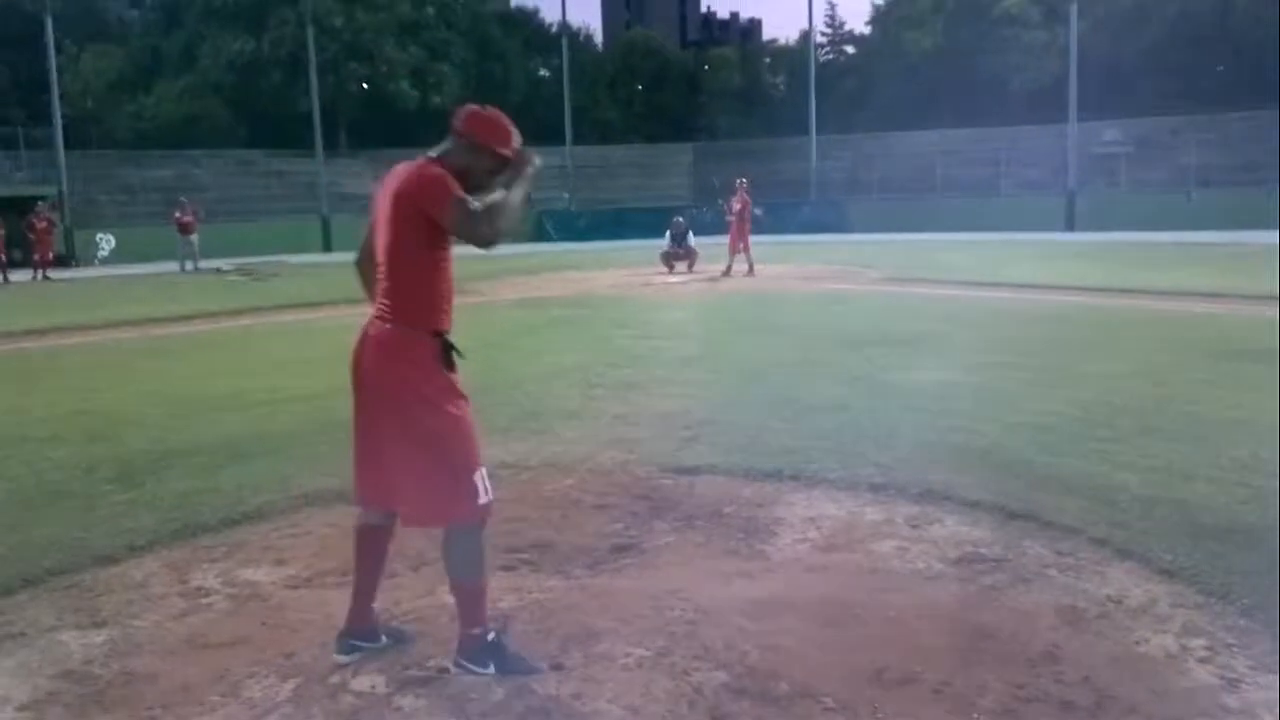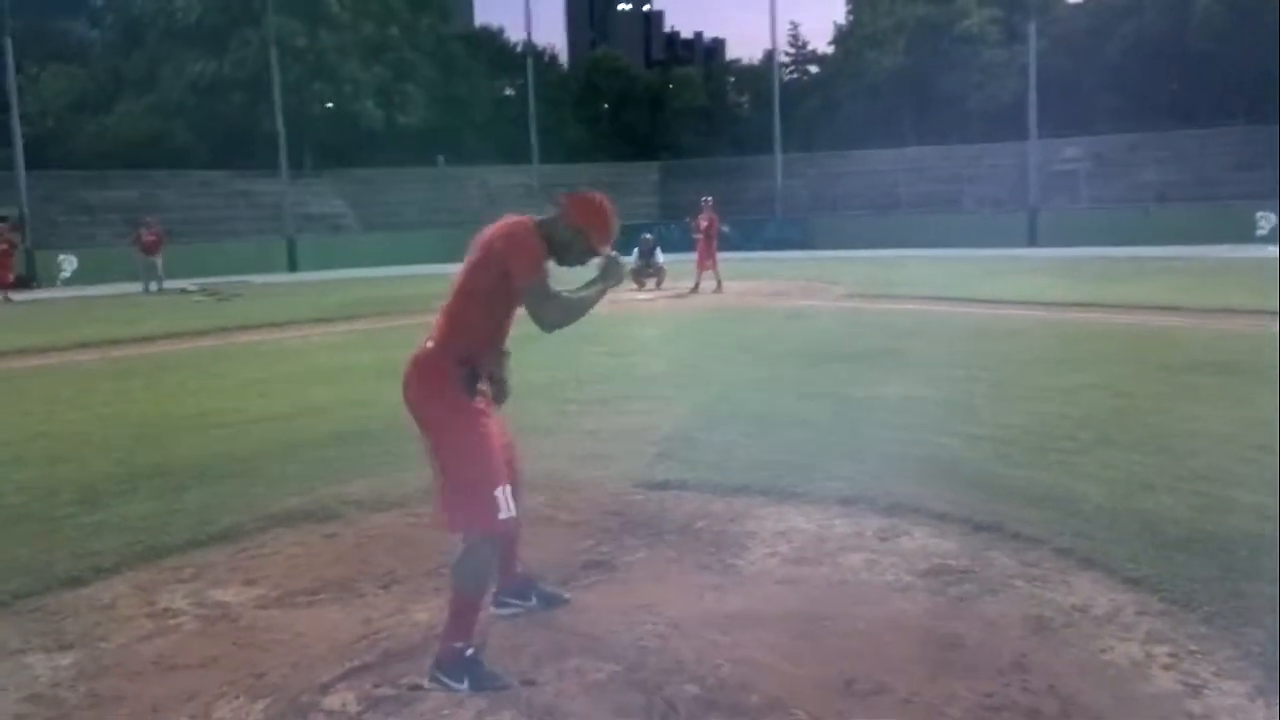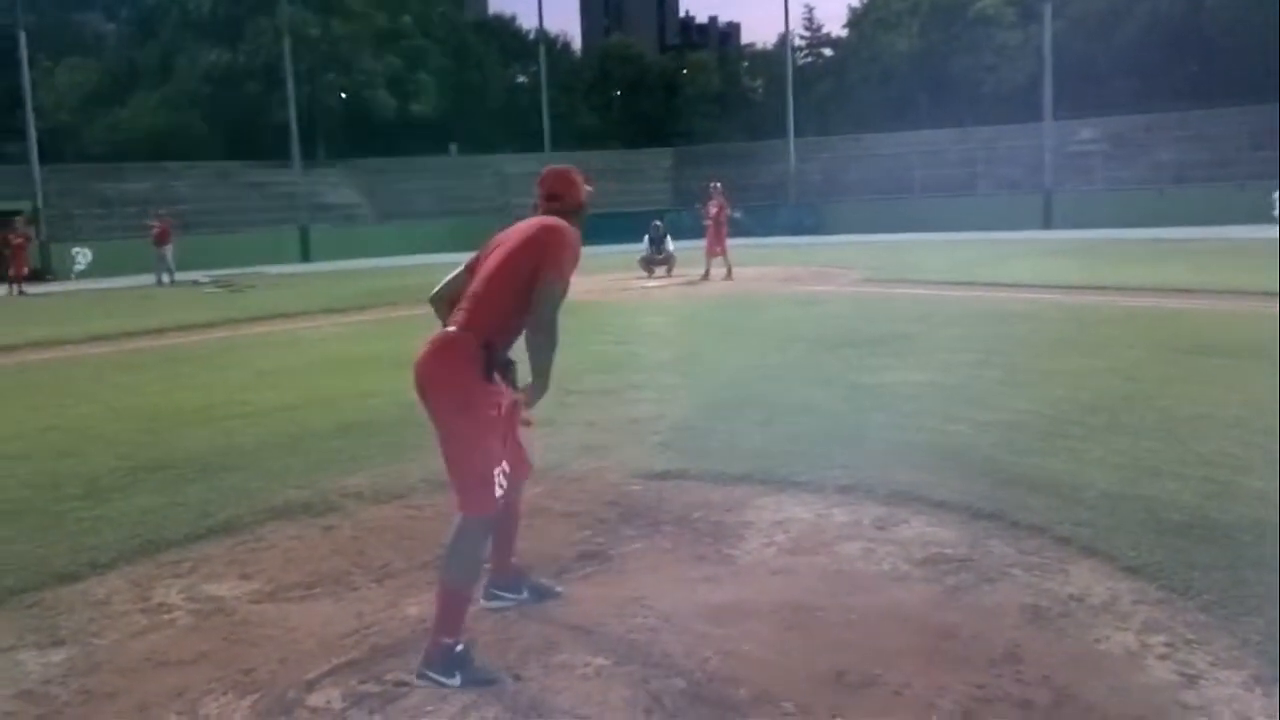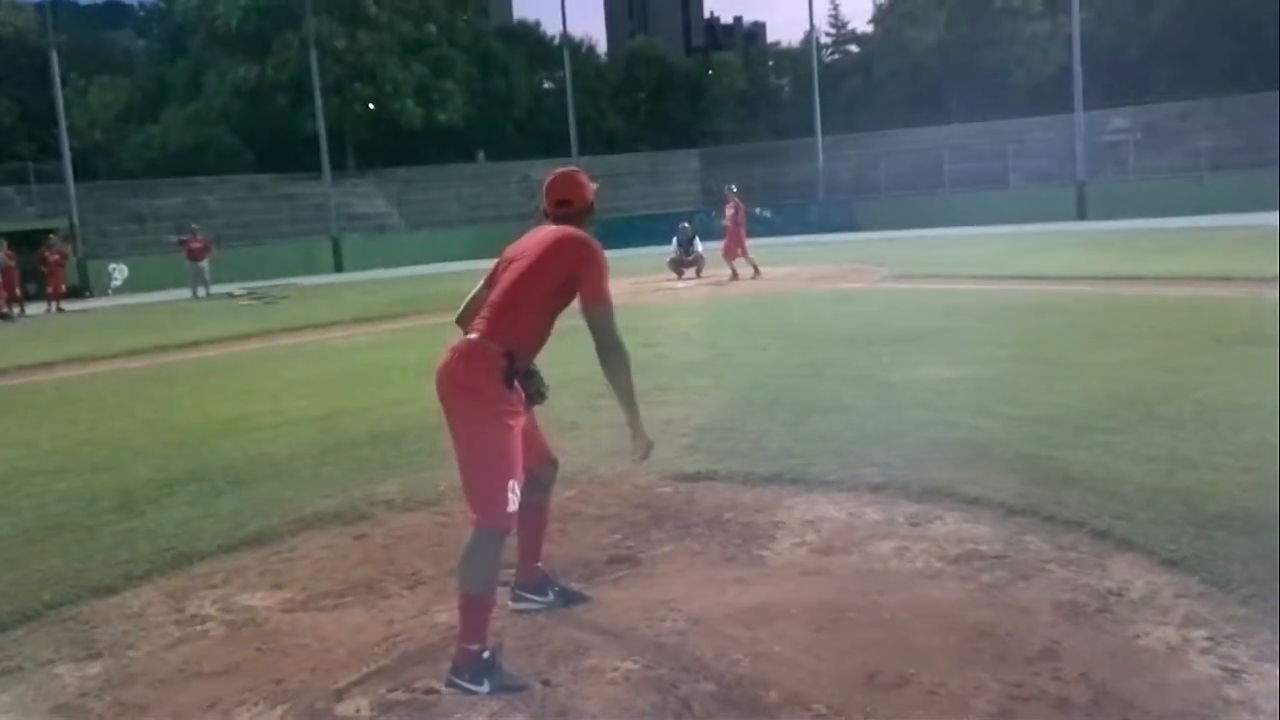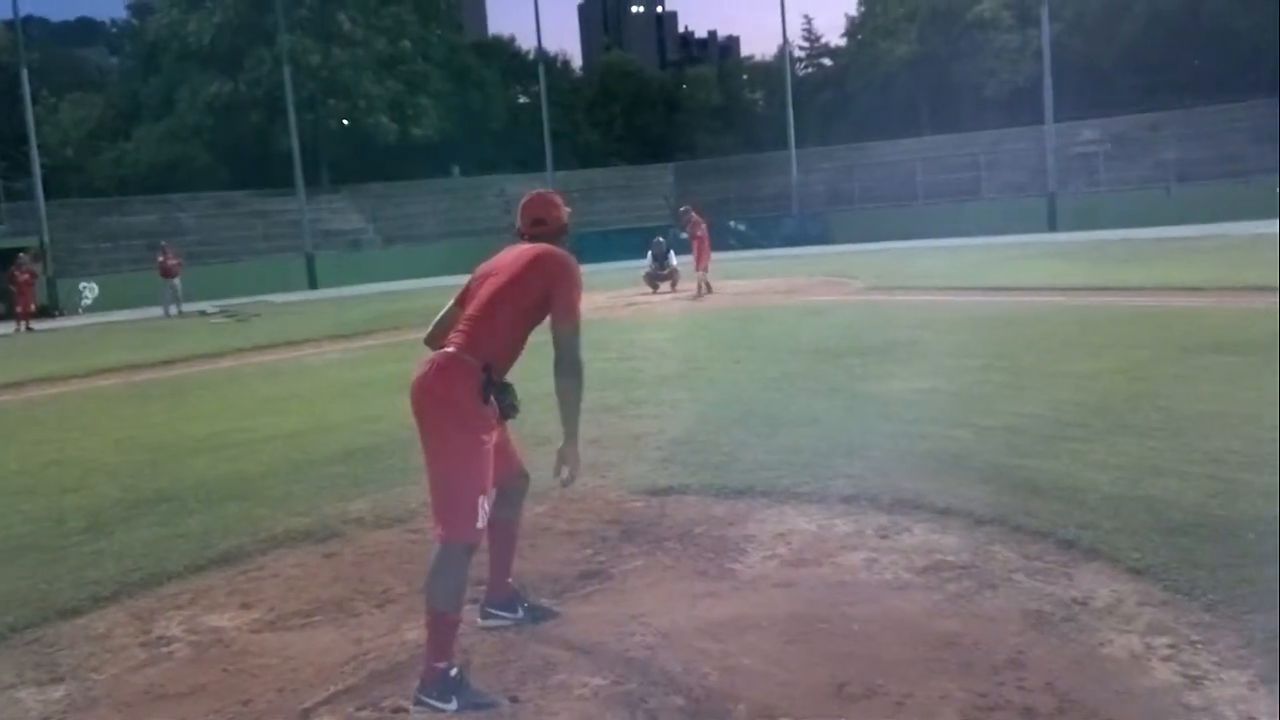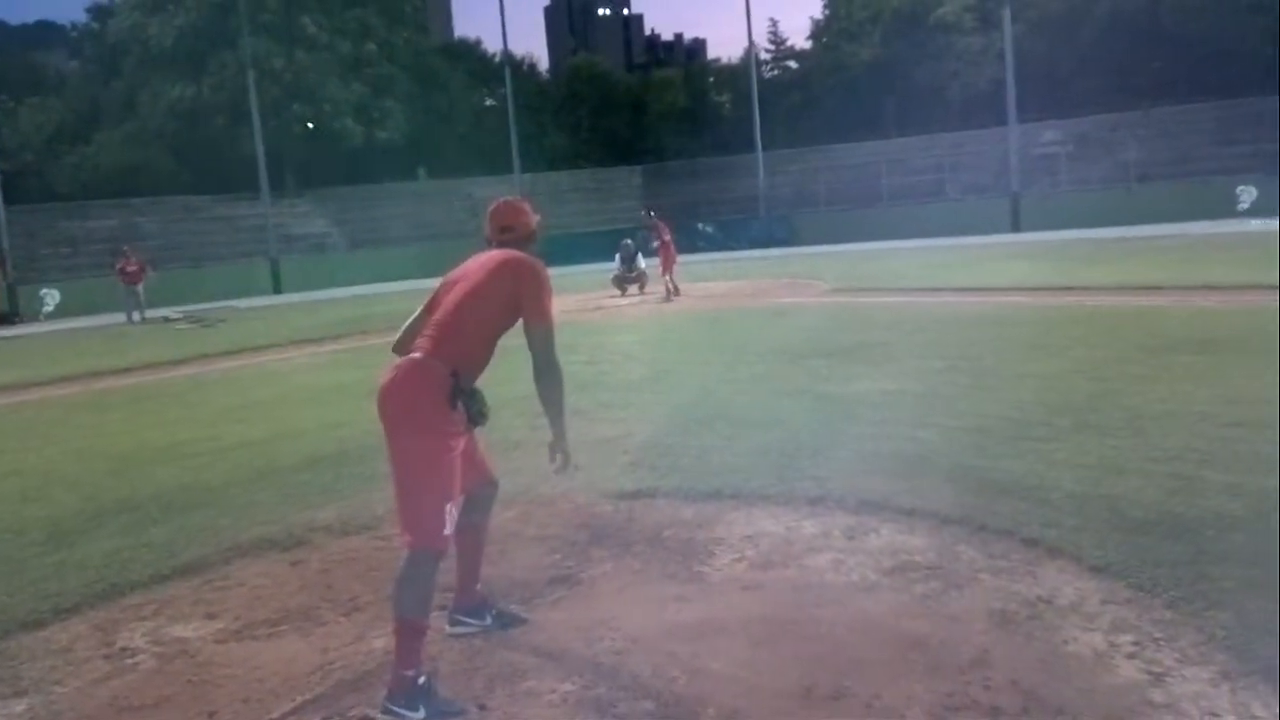
dt=0.7s
person 1, frame 1
left shoulder: (402, 177)
right shoulder: (430, 180)
left elbow: (367, 259)
right elbow: (487, 231)
right wrist: (522, 177)
left hip: (379, 346)
right hip: (416, 356)
left knee: (383, 495)
right knee: (469, 504)
left ankle: (360, 625)
right ankle: (476, 643)
person 1, frame 2
left shoulder: (514, 234)
right shoulder: (523, 236)
right elbow: (548, 315)
left wrist: (491, 357)
right wrist: (604, 281)
left hip: (461, 374)
right hip: (447, 382)
left knee: (505, 477)
right knee: (490, 515)
left ankle: (510, 587)
right ankle: (454, 656)
person 1, frame 3
left shoulder: (511, 235)
right shoulder: (562, 236)
left elbow: (441, 297)
right elbow: (541, 319)
right wrist: (539, 384)
left hip: (455, 360)
right hip: (463, 369)
left knee: (510, 468)
right knee: (482, 505)
left ankle: (503, 578)
right ankle: (442, 653)
person 1, frame 4
left shoulder: (526, 243)
right shoulder: (582, 247)
left elbow: (466, 315)
right elbow: (607, 343)
right wrist: (634, 419)
left hip: (482, 371)
right hip: (481, 380)
left knee: (540, 469)
right knee: (496, 515)
left ankle: (530, 583)
right ankle: (469, 659)
person 1, frame 5
left shoulder: (499, 261)
right shoulder: (560, 263)
left elbow: (435, 335)
right elbow: (567, 359)
right wrist: (570, 441)
left hip: (455, 384)
right hip: (457, 392)
left knee: (511, 484)
right knee: (462, 532)
left ankle: (500, 599)
person 1, frame 6
left shoulder: (468, 268)
right shoulder: (527, 269)
left elbow: (402, 342)
right elbow: (544, 361)
right wrist: (560, 436)
left hip: (419, 391)
right hip: (423, 399)
left knee: (478, 490)
right knee: (430, 541)
left ankle: (467, 607)
